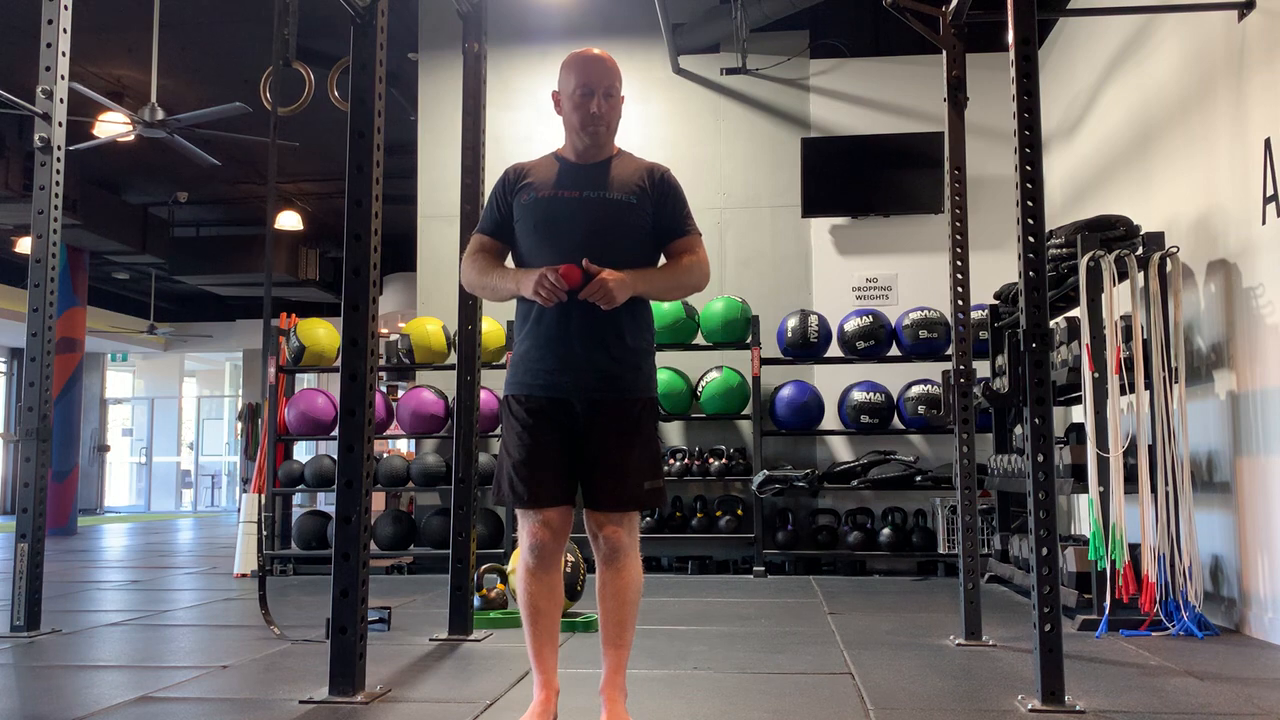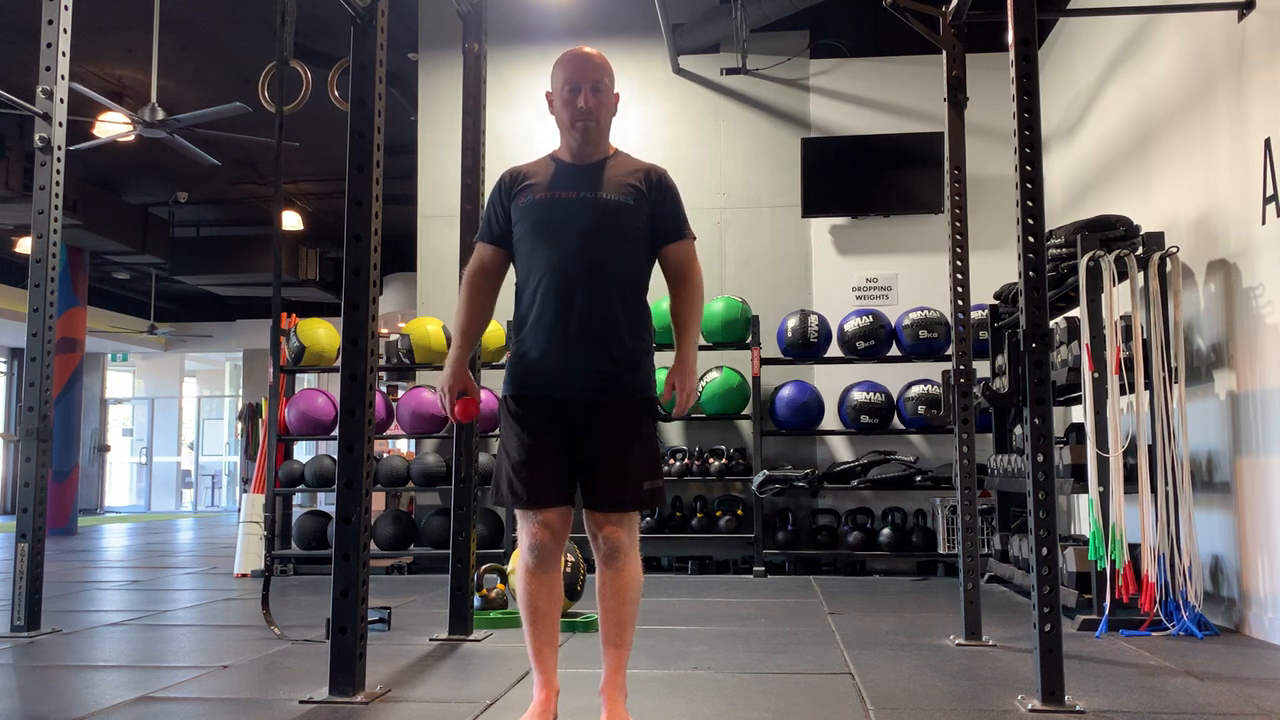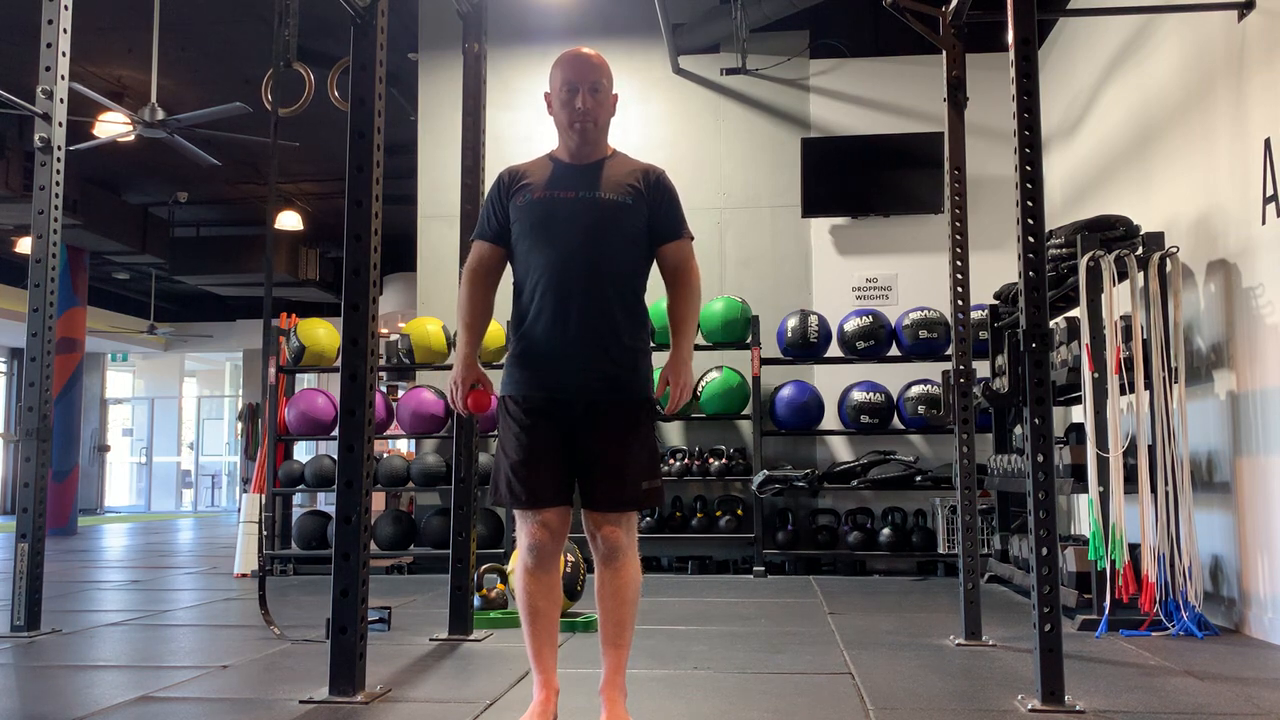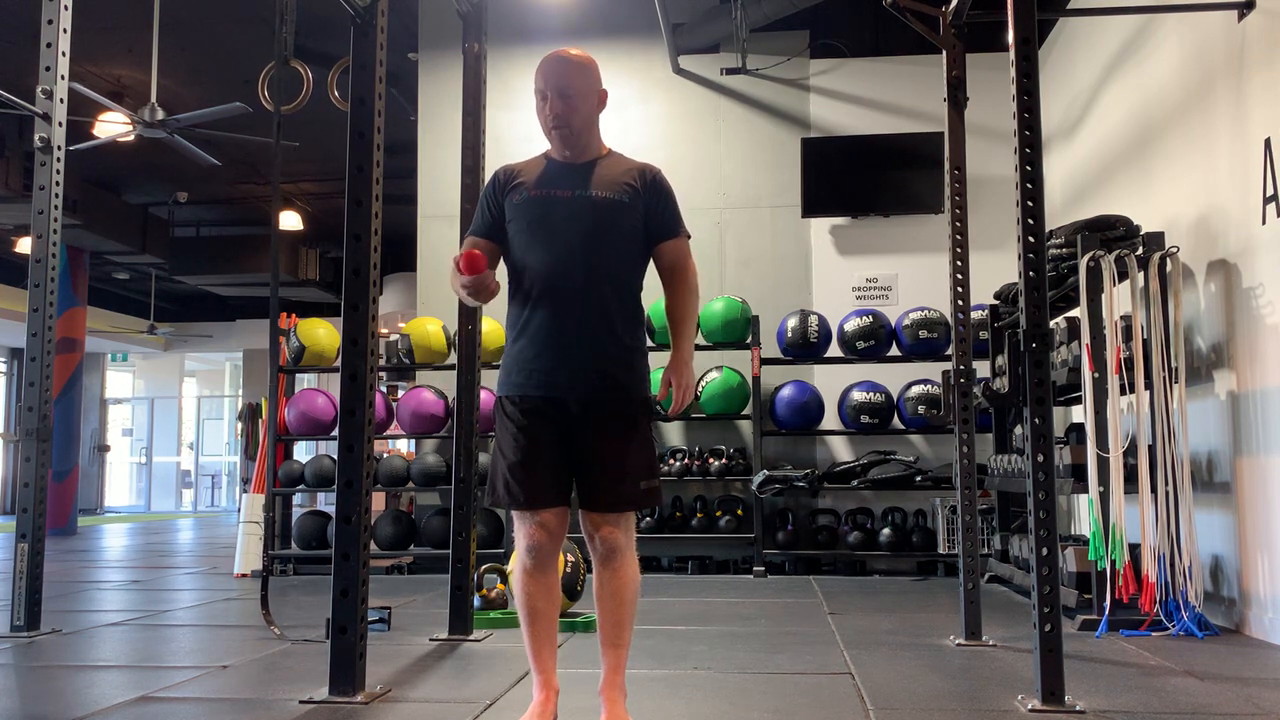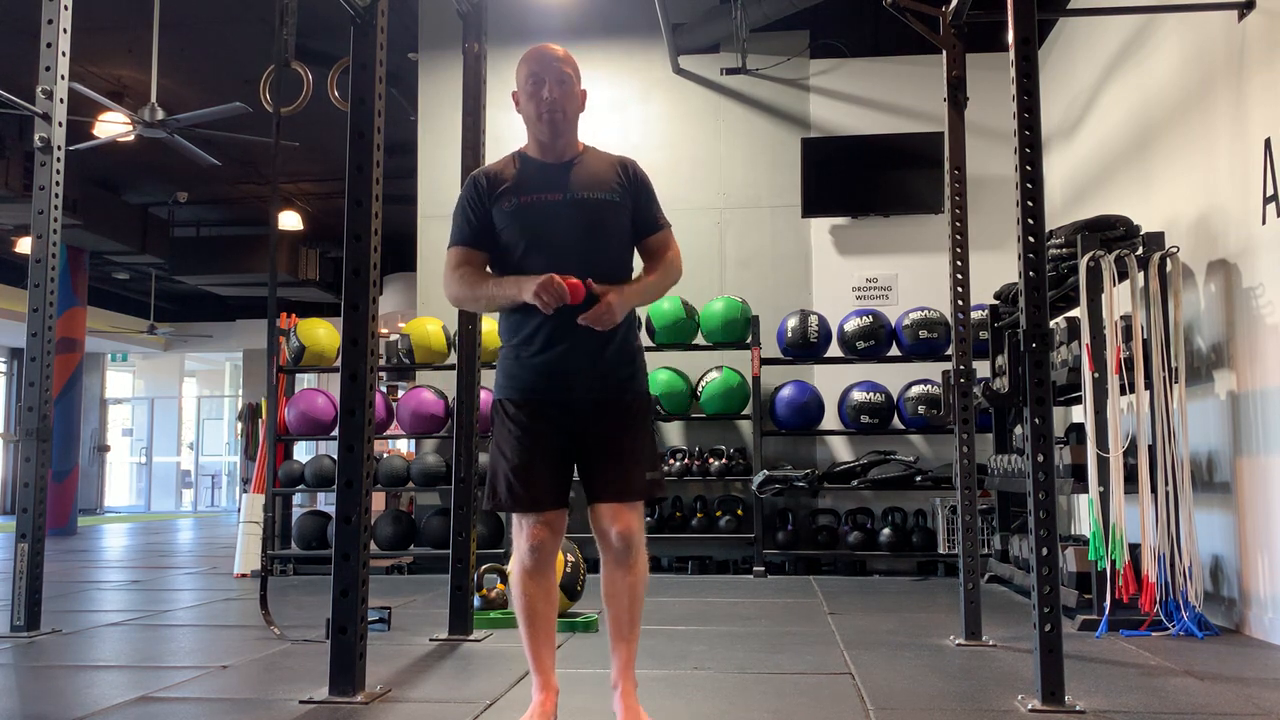
dt=1s
person 1, frame 1
left shoulder: (652, 180)
right shoulder: (519, 181)
left elbow: (695, 267)
right elbow: (473, 266)
left wrist: (631, 280)
right wrist: (522, 280)
left hip: (621, 388)
right hip: (537, 385)
left knee: (616, 535)
right knee: (539, 537)
person 1, frame 2
left shoulder: (649, 182)
right shoulder: (517, 184)
left elbow: (685, 270)
right elbow: (482, 273)
left wrist: (687, 354)
right wrist: (458, 356)
left hip: (622, 390)
right hip: (535, 389)
left knee: (616, 536)
right knee: (539, 537)
person 1, frame 3
left shoulder: (647, 182)
right shoulder: (515, 184)
left elbow: (681, 270)
right elbow: (480, 269)
left wrist: (682, 352)
right wrist: (465, 350)
left hip: (620, 388)
right hip: (532, 387)
left knee: (615, 536)
right knee: (538, 537)
person 1, frame 4
left shoulder: (642, 181)
right shoulder: (509, 183)
left elbow: (679, 270)
right elbow: (471, 267)
left wrist: (682, 353)
right wrist: (470, 285)
left hip: (616, 387)
right hip: (530, 386)
left knee: (613, 536)
right knee: (535, 538)
person 1, frame 5
left shoulder: (622, 174)
right shoulder: (488, 184)
left elbow: (668, 258)
right elbow: (456, 283)
left wrist: (626, 296)
right wrist: (522, 287)
left hip: (615, 385)
right hip: (528, 391)
left knee: (623, 531)
right knee: (534, 539)
